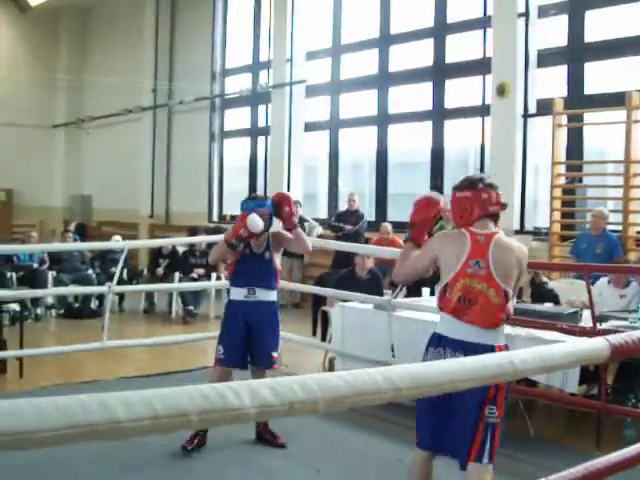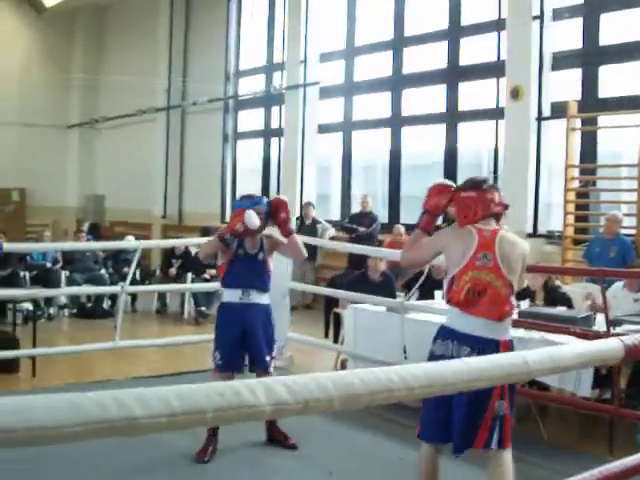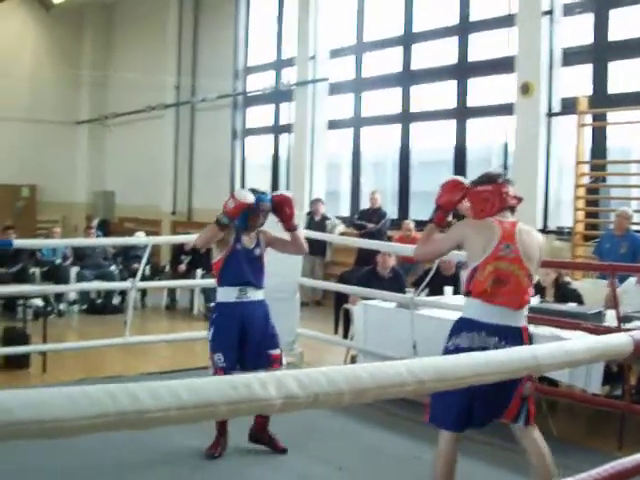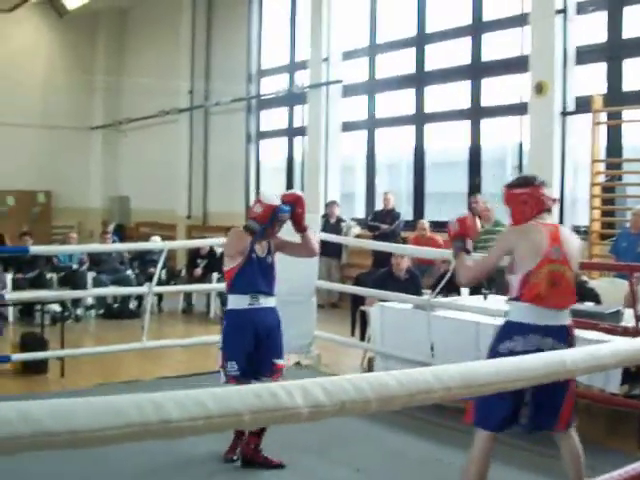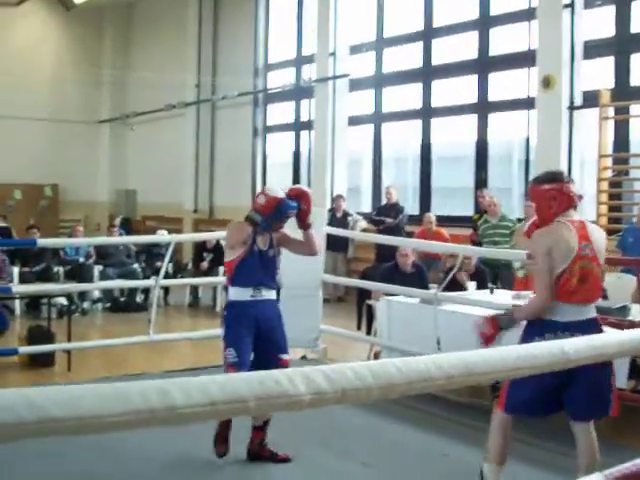
dt=0.2s
person 1, frame 1
left shoulder: (445, 242)
right shoulder: (516, 251)
left elbow: (400, 275)
left wrist: (415, 232)
left hip: (443, 350)
right hip: (487, 355)
left knee: (427, 444)
person 1, frame 2
left shoulder: (452, 237)
right shoulder: (519, 247)
left elbow: (407, 259)
left wrist: (428, 216)
left hip: (451, 342)
right hip: (493, 349)
left knee: (431, 440)
right knee: (498, 448)
person 1, frame 3
left shoulder: (470, 229)
right shoulder: (534, 239)
left elbow: (421, 253)
left wrist: (441, 213)
left hip: (470, 332)
right hip: (512, 337)
left knee: (449, 429)
right knee: (524, 425)
person 1, frame 4
left shoulder: (516, 235)
right shoulder: (573, 239)
left elbow: (468, 276)
left wrist: (459, 243)
left hip: (518, 336)
right hip: (559, 339)
left knee: (487, 428)
right knee: (563, 430)
person 1, frame 5
left shoulder: (544, 237)
right shoulder: (598, 234)
left elbow: (542, 300)
left wrist: (501, 321)
left hip: (550, 332)
right hip: (587, 331)
left knee: (504, 412)
right knee: (583, 423)
person 2, frame 1
left shoulder: (276, 238)
right shoulder: (235, 237)
left elbow: (306, 248)
right elbow: (213, 259)
left wrist: (290, 221)
right wrist: (236, 236)
left hip: (266, 309)
right hip: (237, 307)
left knee: (261, 371)
right knee: (222, 369)
left ankle: (262, 428)
right ankle: (202, 429)
person 2, frame 2
left shoulder: (269, 241)
right shoulder: (229, 240)
left elbow: (301, 254)
right elbow: (203, 255)
left wrist: (286, 227)
right wrist: (229, 233)
left hip: (260, 311)
right hip: (231, 310)
left knee: (264, 374)
right knee: (223, 375)
left ankle: (272, 427)
right ankle: (212, 437)
person 2, frame 3
left shoulder: (263, 237)
right shoulder: (225, 233)
left elbow: (301, 249)
right elbow: (200, 243)
left wrist: (289, 222)
right wrist: (226, 218)
left hip: (257, 308)
right hip: (227, 308)
left knee: (271, 368)
right knee: (224, 374)
left ankle: (260, 428)
right ankle: (221, 434)
person 2, frame 4
left shoulder: (274, 243)
right shoulder: (240, 236)
left elbow: (312, 251)
right elbow: (233, 251)
left wrist: (300, 223)
right wrist: (255, 224)
left hip: (268, 315)
right hip: (239, 316)
left knee: (270, 382)
right knee: (238, 383)
left ankle: (252, 449)
right ankle: (239, 437)
person 2, frame 5
left shoulder: (277, 236)
right shoulder: (239, 228)
left elbow: (312, 250)
right elbow: (235, 242)
left wrist: (305, 220)
right wrist: (257, 215)
left hip: (269, 308)
right hip: (241, 309)
right knee: (237, 374)
left ankle: (257, 444)
right ankle: (225, 425)
